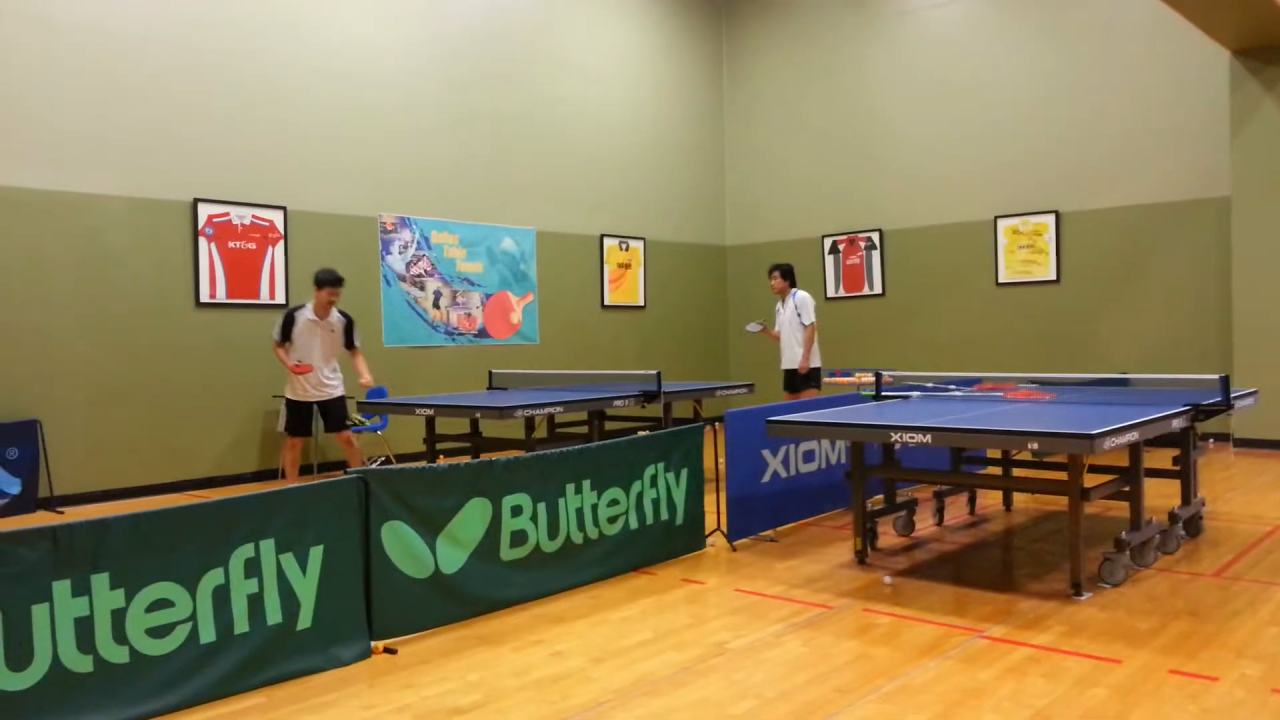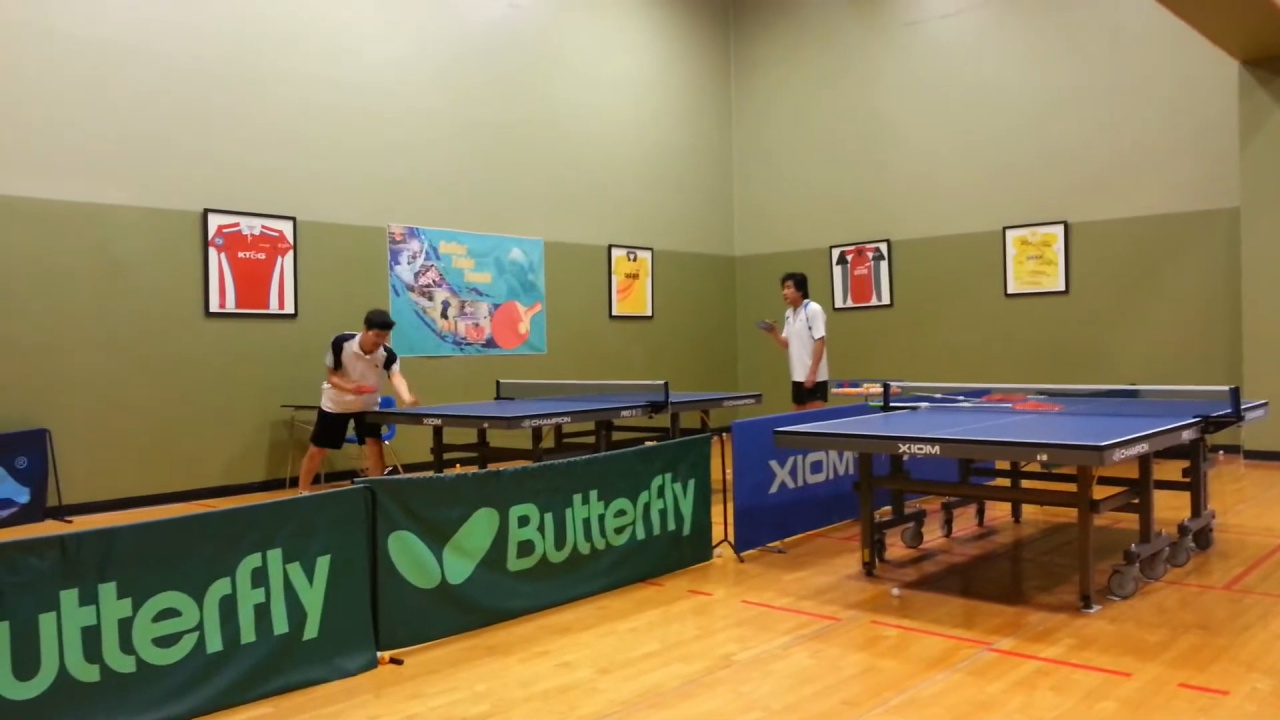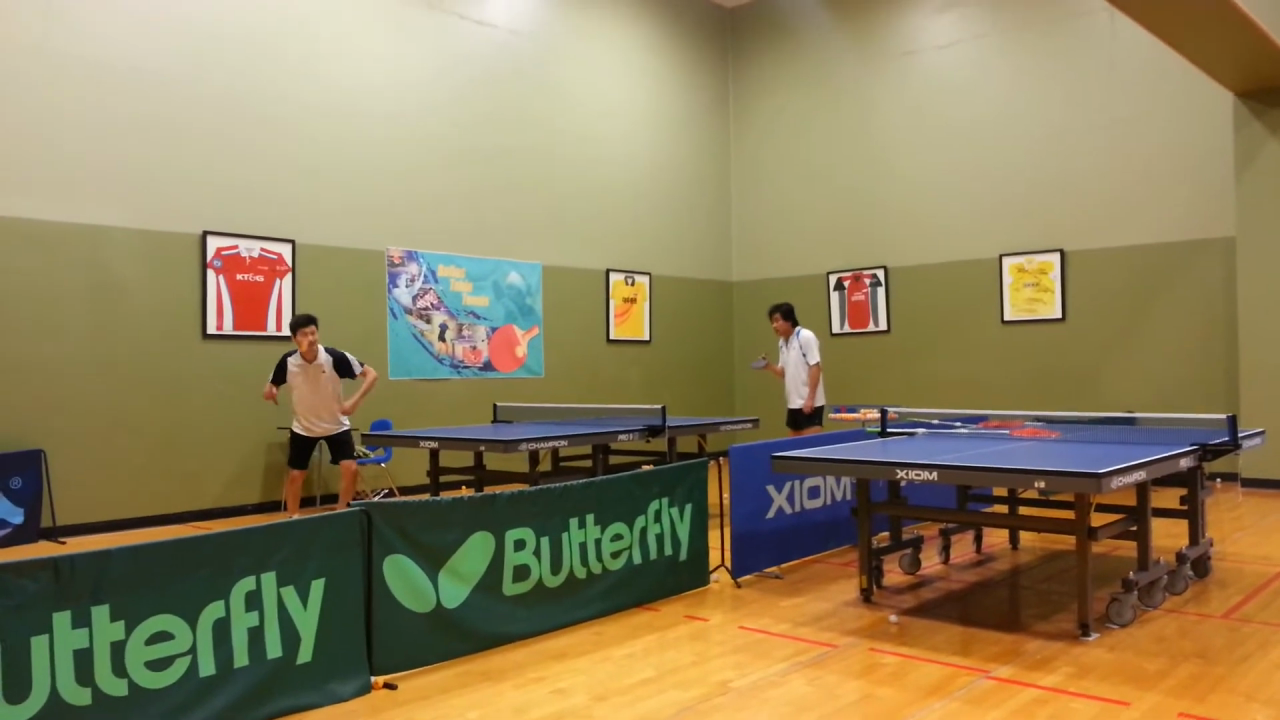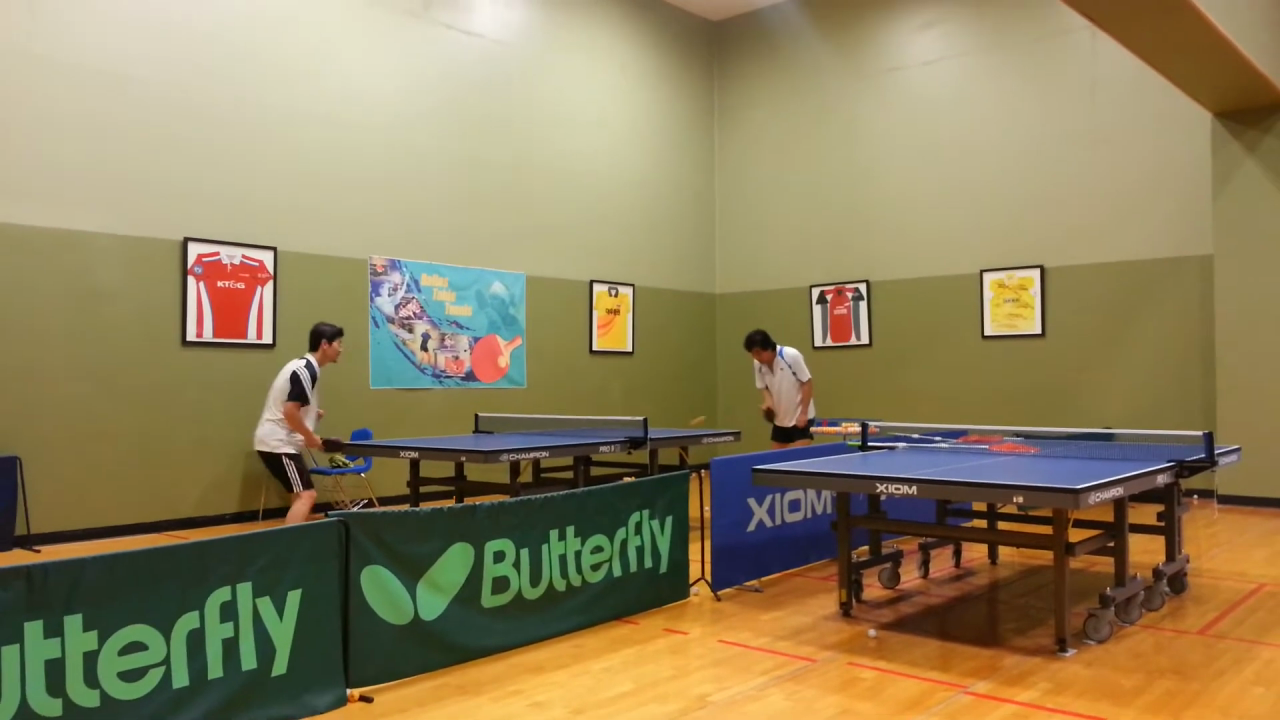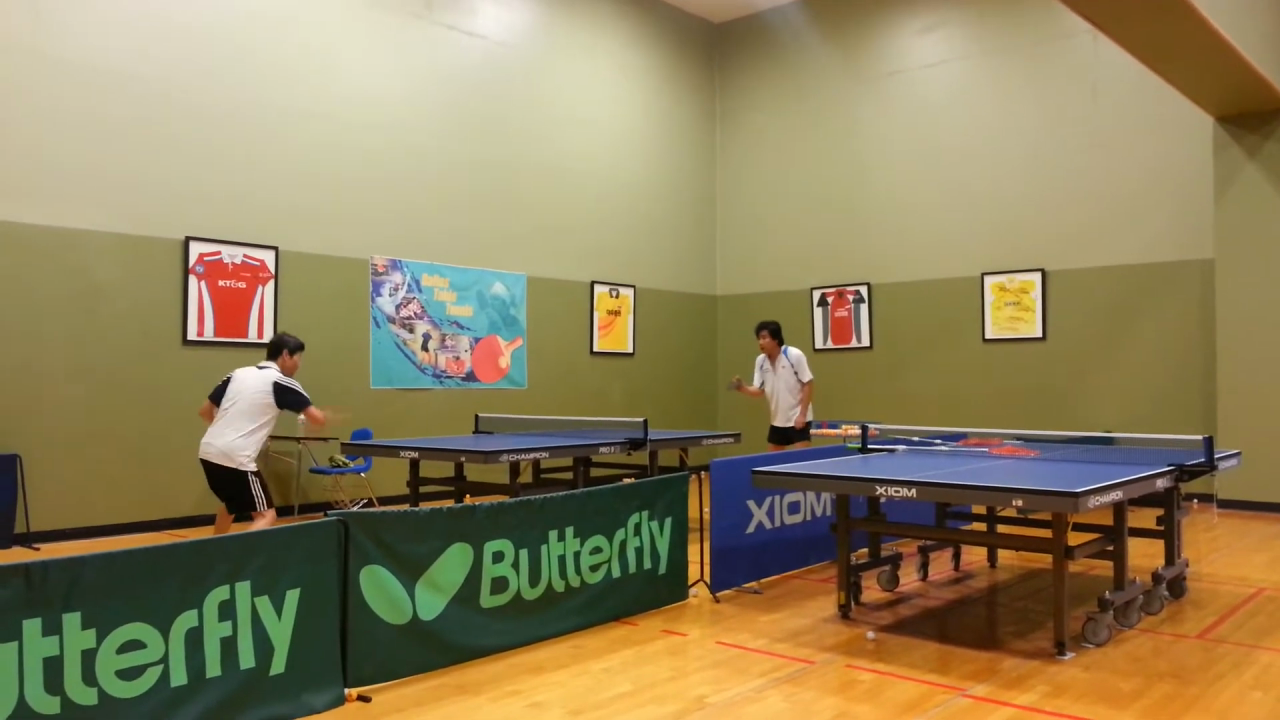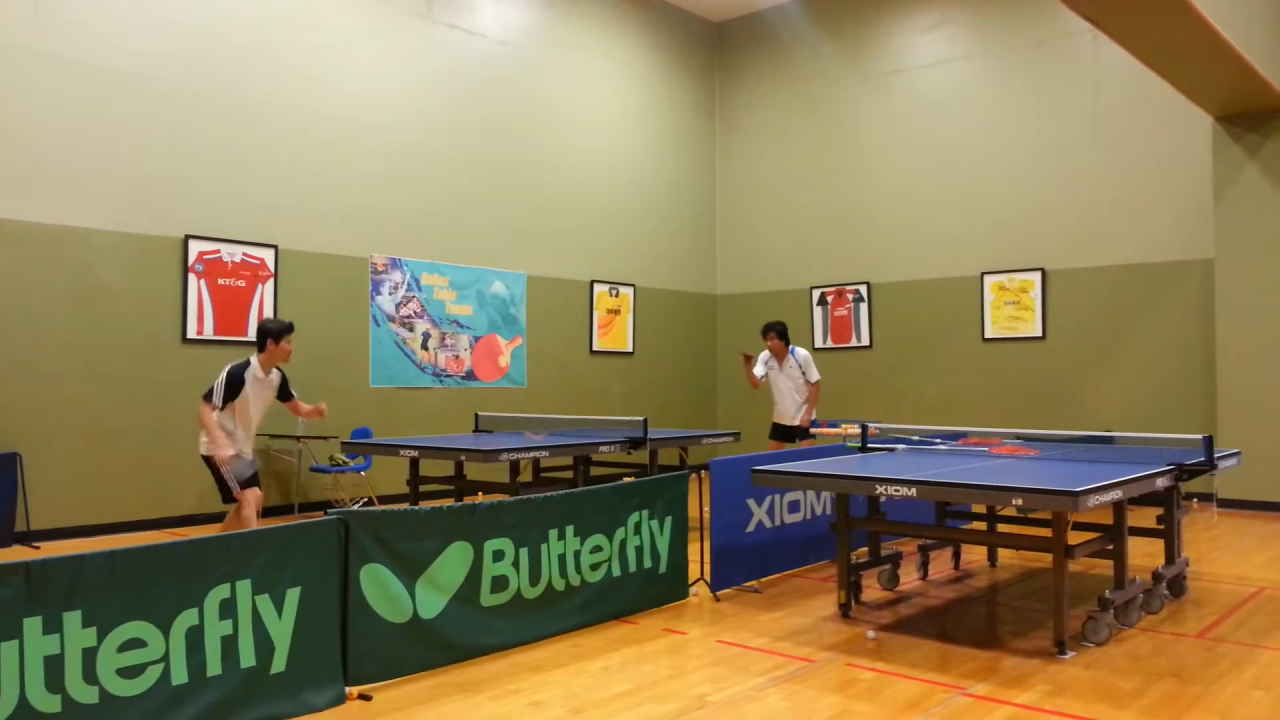
dt=0.7s
person 1, frame 1
left shoulder: (344, 321)
right shoulder: (294, 316)
left elbow: (355, 352)
right elbow: (278, 346)
left wrist: (365, 376)
right wrist: (288, 363)
left hip: (331, 388)
right hip: (298, 389)
left knee: (345, 437)
right knee: (294, 442)
person 1, frame 2
left shoulder: (388, 355)
right shoulder: (341, 342)
left elbow: (397, 379)
right elbow: (332, 376)
left wrist: (407, 398)
right wrist: (350, 388)
left hip: (367, 406)
right hip: (335, 403)
left knee: (375, 447)
right knee: (316, 451)
right ankle: (302, 493)
person 1, frame 3
left shoulder: (336, 358)
right shoulder: (287, 361)
left elbow: (371, 374)
right elbow: (273, 384)
left wrist: (354, 401)
right wrist: (270, 391)
left hip: (337, 425)
right hip: (303, 427)
left knee: (350, 469)
right knee: (296, 475)
right ankle: (292, 519)
person 1, frame 4
left shoulder: (305, 367)
right shoulder: (306, 371)
right elbow: (289, 411)
left wrist: (313, 415)
right wrist: (311, 438)
left hip: (286, 443)
right hip: (278, 444)
left knee: (306, 494)
right knee: (306, 496)
person 1, frame 5
left shoulder: (238, 374)
right shoulder: (283, 383)
left elbow: (207, 409)
right elbow: (317, 418)
right wrist: (326, 418)
left hip: (210, 451)
right hip: (235, 458)
left knee: (232, 503)
right knee: (265, 516)
person 1, frame 6
left shoulder: (277, 377)
right shoulder: (236, 374)
left elbow: (298, 408)
right elbow: (205, 411)
left wrist: (315, 410)
right wrist: (220, 445)
left hip: (242, 451)
right hip: (220, 449)
left knee: (249, 502)
right knee: (251, 497)
